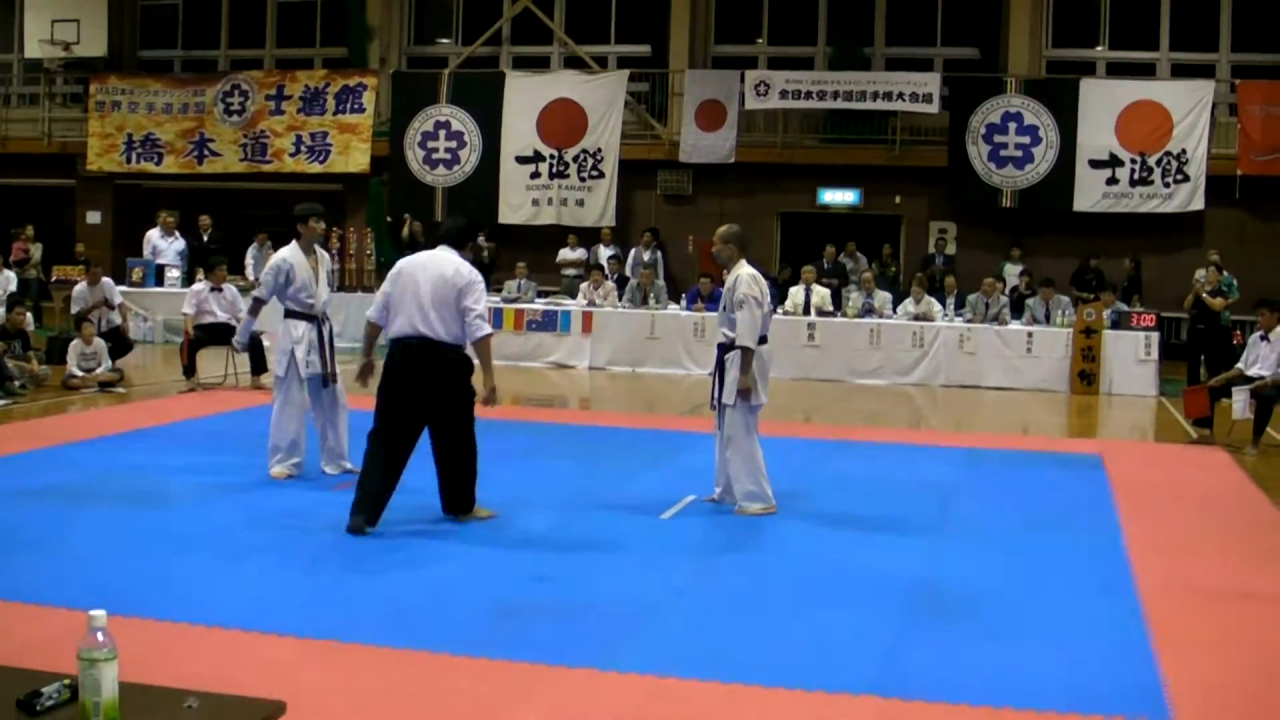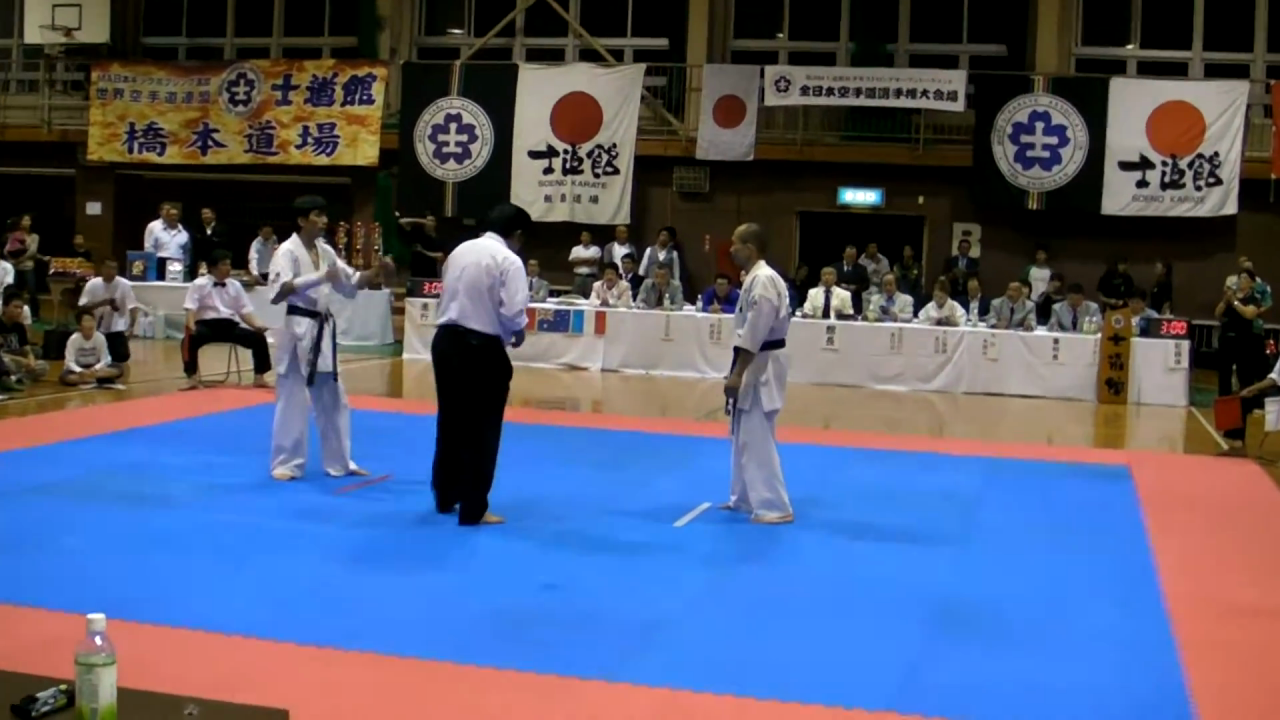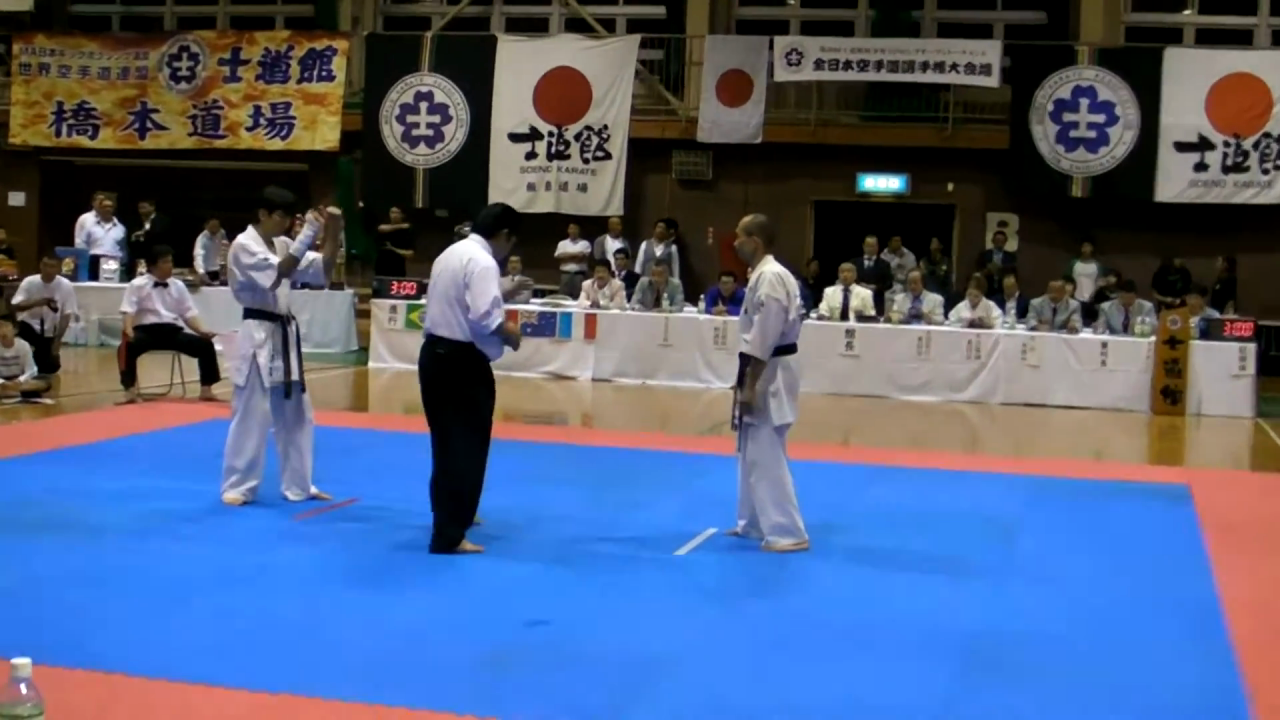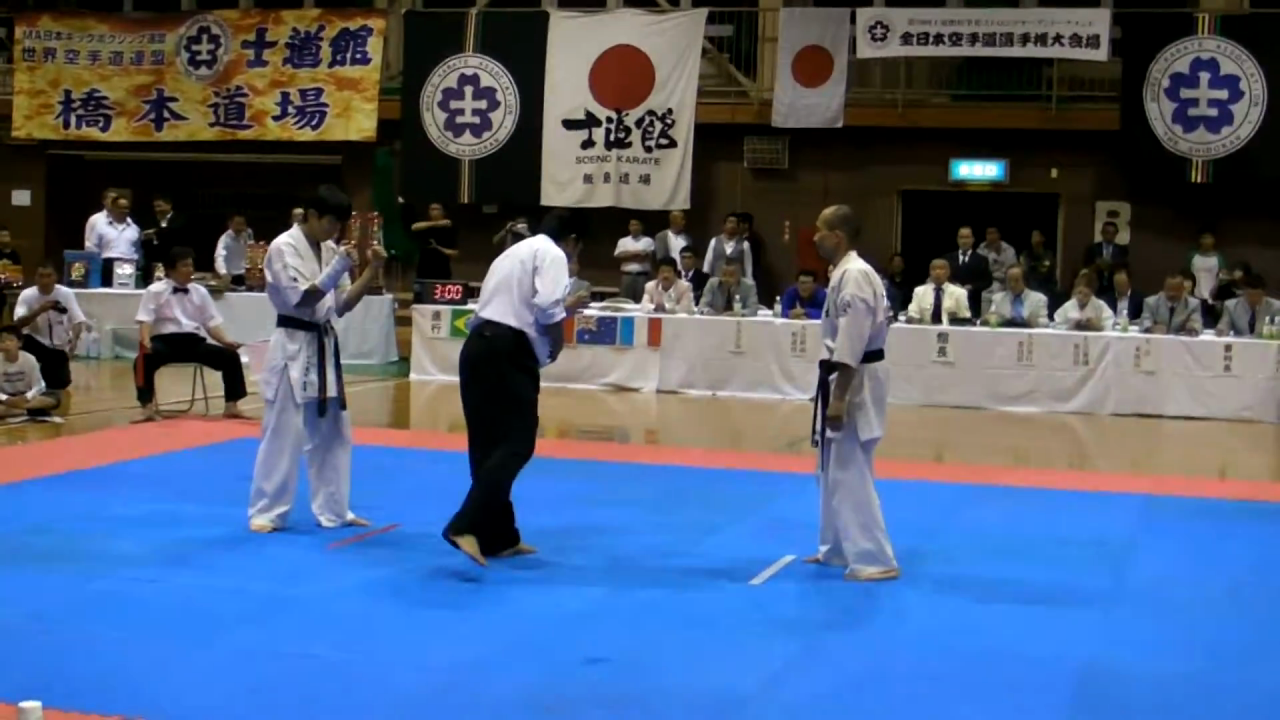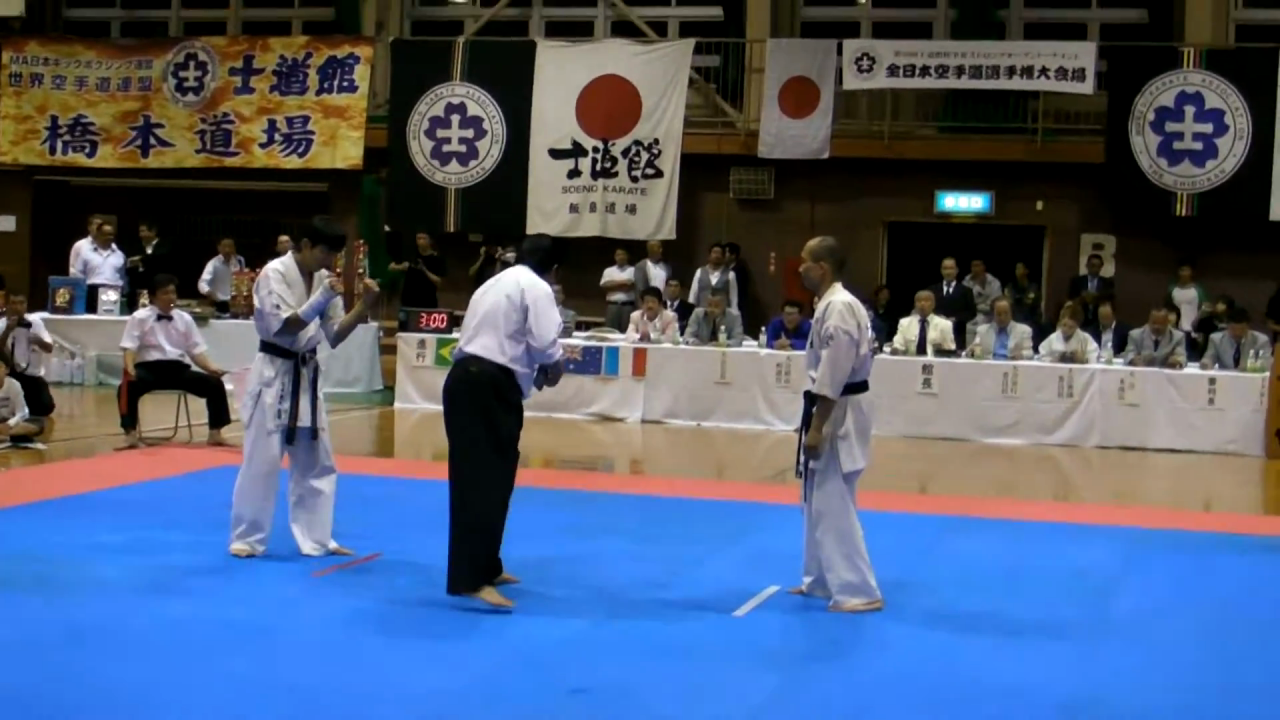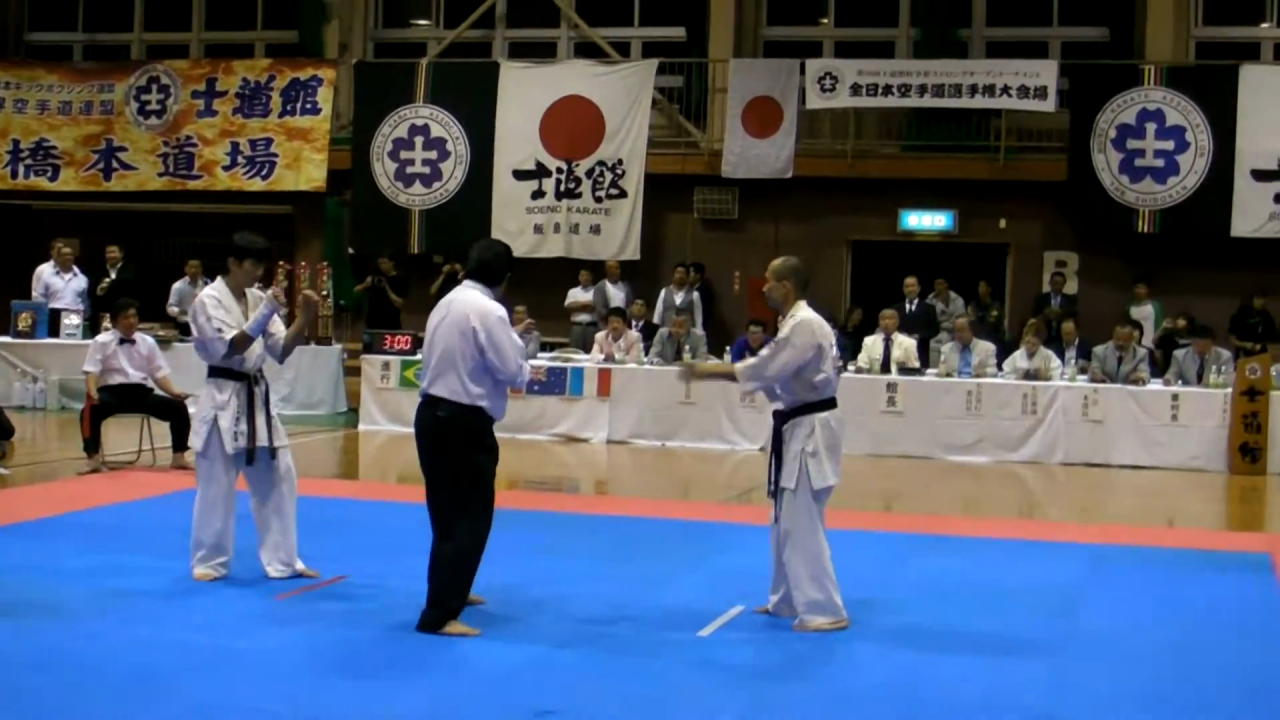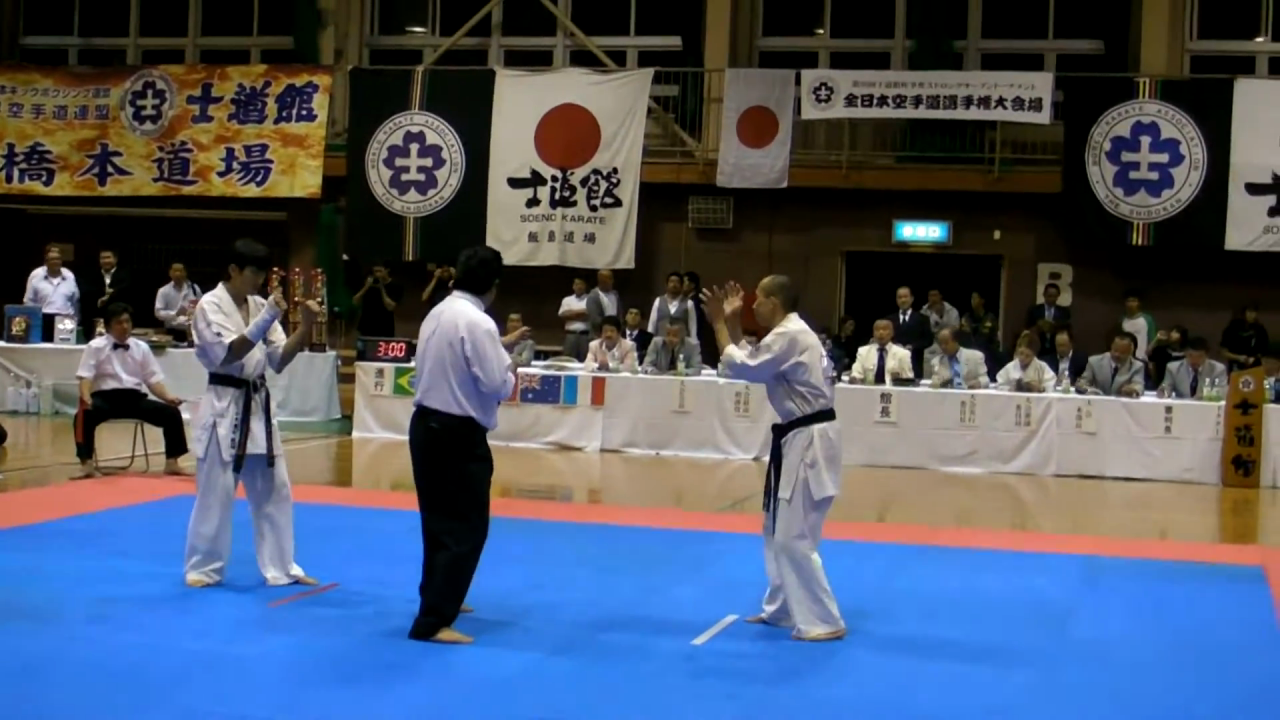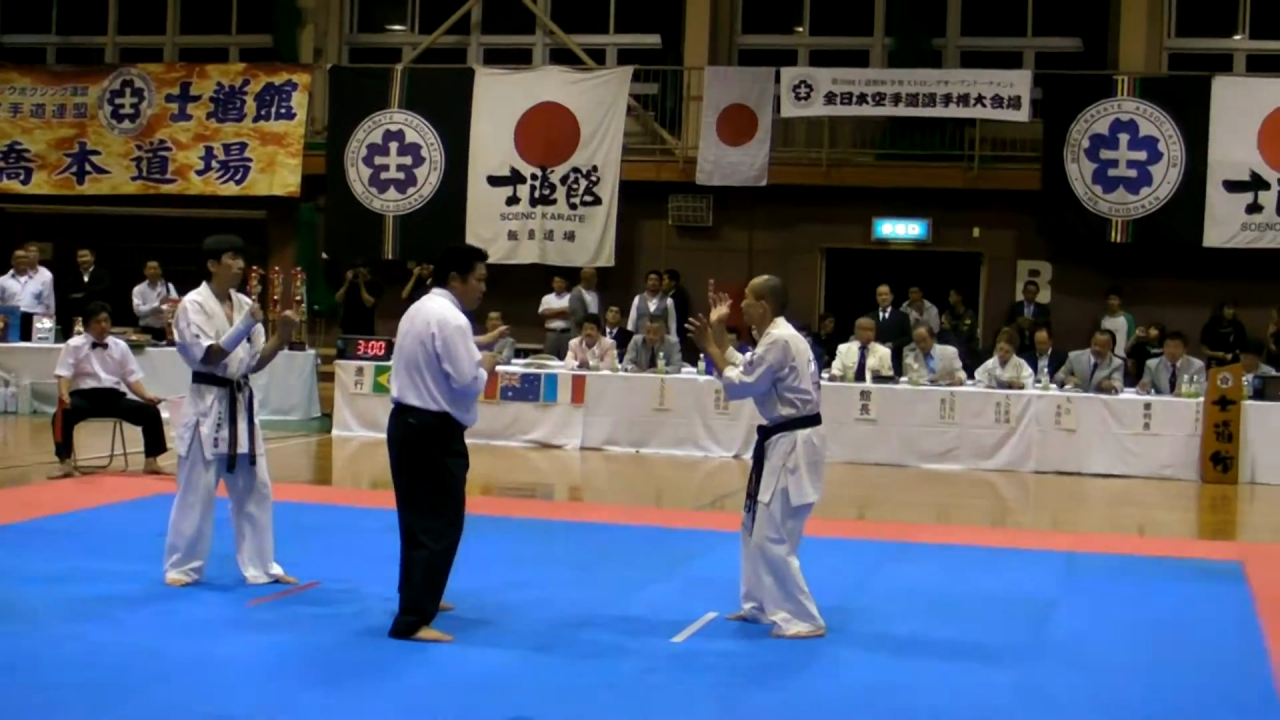
dt=0.4s
person 1, frame 1
left shoulder: (404, 265)
right shoulder: (467, 274)
left elbow: (377, 315)
right elbow: (478, 327)
left wrist: (367, 356)
right wrist: (488, 375)
left hip: (403, 358)
right hip: (444, 361)
left knee: (387, 439)
right knee: (456, 438)
left ankle: (363, 513)
right ankle: (462, 505)
person 1, frame 2
left shoulder: (460, 251)
right shoulder: (508, 261)
right elbow: (512, 315)
right wrist: (518, 336)
left hip: (447, 342)
right hip: (481, 350)
left knee: (451, 425)
right knee: (481, 432)
left ankle: (447, 498)
right ankle: (473, 510)
person 1, frame 3
left shoulder: (450, 253)
right shoulder: (482, 262)
right elbow: (484, 317)
left wrist: (502, 296)
right wrist: (511, 334)
left hip: (435, 355)
right hip: (462, 361)
left knee: (448, 441)
right knee: (465, 446)
left ankle: (452, 514)
right ankle: (448, 535)
person 1, frame 4
left shoulder: (516, 251)
right shoulder: (551, 254)
right elbow: (547, 308)
left wrist: (562, 309)
right wrist: (557, 341)
left hip: (481, 347)
right hip: (505, 352)
left knee: (490, 443)
right knee: (515, 443)
left ankle: (498, 536)
right ankle: (466, 527)
person 1, frame 5
left shoulder: (495, 283)
right shoulder: (536, 287)
right elbow: (545, 345)
left wrist: (532, 369)
right wrist: (552, 372)
left hip: (464, 379)
right hip: (490, 387)
left knee: (475, 477)
right knee: (488, 481)
left ankle: (485, 567)
right ankle: (470, 578)
person 1, frame 6
left shoulder: (446, 304)
right shoulder: (488, 311)
right elbow: (514, 373)
left wrist: (509, 336)
right wrist: (520, 362)
left hip: (434, 415)
right hip: (462, 424)
left knee: (451, 512)
right knee: (467, 518)
left ankle: (451, 590)
right ankle: (439, 615)
person 1, frame 7
left shoulder: (438, 313)
right shoulder: (477, 322)
right elbow: (497, 385)
left wrist: (500, 346)
right wrist: (511, 372)
left hip: (427, 426)
right hip: (456, 434)
left knee: (442, 522)
right knee: (464, 527)
left ankle: (439, 598)
right ankle: (431, 621)
person 1, frame 8
left shoulder: (419, 309)
right shoulder: (450, 318)
right elbow: (468, 381)
left wrist: (475, 351)
right wrist: (486, 366)
left hip: (407, 423)
right hip: (434, 431)
left knee: (420, 518)
right knee: (438, 524)
left ankle: (419, 596)
right ankle: (411, 620)
person 2, frame 1
left shoulder: (744, 278)
right shoulder: (737, 277)
left elbow: (749, 331)
left wrist: (745, 374)
left hip: (743, 361)
right hip: (735, 360)
left knee: (741, 432)
right knee: (728, 430)
person 2, frame 2
left shoulder: (762, 279)
right shoulder: (757, 277)
left elbow: (755, 334)
left wrist: (737, 373)
left hip: (759, 365)
right hip: (755, 364)
left knee: (757, 437)
right knee: (744, 435)
right ankle: (745, 498)
person 2, frame 3
left shoulder: (769, 277)
right shoulder: (766, 274)
left elbow: (764, 339)
left wrist: (749, 386)
left hip: (768, 374)
right hip: (764, 373)
left knee: (766, 455)
right knee: (753, 453)
left ankle: (788, 533)
right ankle: (754, 523)
person 2, frame 4
left shoulder: (854, 274)
right shoulder: (847, 272)
left elbow: (851, 345)
left wrist: (839, 398)
left hip: (854, 383)
right hip: (846, 380)
left knee: (850, 474)
right knee: (834, 472)
left ankle: (875, 560)
right ankle: (837, 549)
person 2, frame 5
left shoulder: (838, 307)
right shoulder: (832, 304)
left elbow: (833, 377)
left wrist: (816, 428)
right wrist: (815, 423)
left hip: (838, 413)
right hip: (832, 412)
left knee: (834, 505)
right knee: (819, 502)
left ankle: (859, 591)
right ankle: (820, 580)
person 2, frame 6
left shoulder: (803, 324)
right shoulder: (800, 321)
left elbow: (764, 369)
right elbow: (776, 377)
left wrist: (711, 371)
right wrist: (723, 370)
left hip: (811, 429)
right hip: (802, 426)
left knee: (802, 524)
right knee: (787, 522)
left ankle: (825, 611)
right ankle: (788, 600)
person 2, frame 7
left shoulder: (789, 336)
right shoulder: (791, 334)
left elbow: (739, 367)
right elbow: (752, 363)
left wrist: (719, 324)
right wrist: (731, 323)
left hip: (810, 442)
right hip: (800, 440)
left knee: (794, 537)
right knee: (777, 531)
left ankle: (823, 622)
right ankle: (781, 609)
person 2, frame 8
left shoulder: (779, 341)
right shoulder: (777, 337)
left elbow: (737, 385)
right elbow: (742, 369)
left wrist: (709, 347)
right wrist: (718, 332)
left hip: (794, 445)
right hip: (783, 442)
left knee: (772, 538)
right knee: (755, 529)
left ankle: (803, 620)
right ankle: (760, 606)
person 3, frame 1
left shoulder: (324, 257)
right shoulder: (284, 259)
right elbow: (260, 299)
right wrist: (242, 336)
left hip: (322, 333)
right hip: (297, 333)
left knee: (333, 402)
right knee: (291, 402)
person 3, frame 2
left shoulder: (325, 251)
right shoulder: (288, 251)
left elbow: (351, 282)
right elbow: (279, 291)
left wrist: (378, 271)
right wrist: (318, 277)
left hip: (324, 331)
right hip: (299, 331)
left knee: (334, 401)
right knee: (293, 402)
person 3, frame 3
left shoulder: (281, 244)
right shoulder: (244, 246)
left elbow: (321, 271)
right elbow: (278, 273)
left wrist: (332, 231)
right wrist: (308, 234)
left hip: (285, 334)
right hip: (258, 337)
left knee: (297, 416)
right knee: (251, 416)
left ankle: (298, 485)
right ankle: (237, 487)
person 3, frame 4
left shoulder: (330, 249)
right shoulder: (283, 247)
left elbow: (341, 306)
right elbow: (301, 299)
left wrist: (372, 271)
right wrist: (339, 268)
left hip: (324, 346)
right hip: (293, 347)
left knee: (333, 436)
right knee: (283, 435)
left ankle: (333, 510)
right ankle: (266, 512)
person 3, frame 5
left shoulder: (324, 280)
right shoulder: (274, 273)
left elbow: (335, 336)
right elbow: (282, 327)
left wrist: (364, 306)
right wrist: (321, 299)
left hip: (306, 375)
right hip: (273, 374)
left knee: (317, 464)
right knee: (261, 462)
left ankle: (316, 539)
right ankle: (247, 538)
person 3, frame 6
left shoulder: (258, 298)
right shoulder: (209, 299)
left elbow: (280, 351)
right elbow: (229, 349)
left wrist: (304, 318)
right wrist: (266, 313)
left hip: (256, 396)
right hip: (223, 398)
left knee: (278, 480)
right knee: (216, 486)
left ankle: (283, 560)
right ankle: (209, 561)
person 3, frame 7
left shoulder: (260, 306)
right shoulder: (210, 305)
left elbow: (279, 360)
right elbow: (229, 352)
left wrist: (305, 326)
right wrist: (268, 318)
left hip: (258, 404)
right hip: (224, 406)
left knee: (274, 491)
right knee: (215, 493)
left ankle: (281, 567)
right ankle: (202, 568)
person 3, frame 8
left shoulder: (245, 304)
right shoulder: (193, 304)
left elbow: (255, 362)
right elbow: (207, 356)
left wrist: (282, 334)
right wrist: (245, 325)
left hip: (241, 403)
right hip: (208, 405)
left knee: (255, 490)
right knee: (196, 492)
left ankle: (261, 566)
right ankle: (181, 567)
